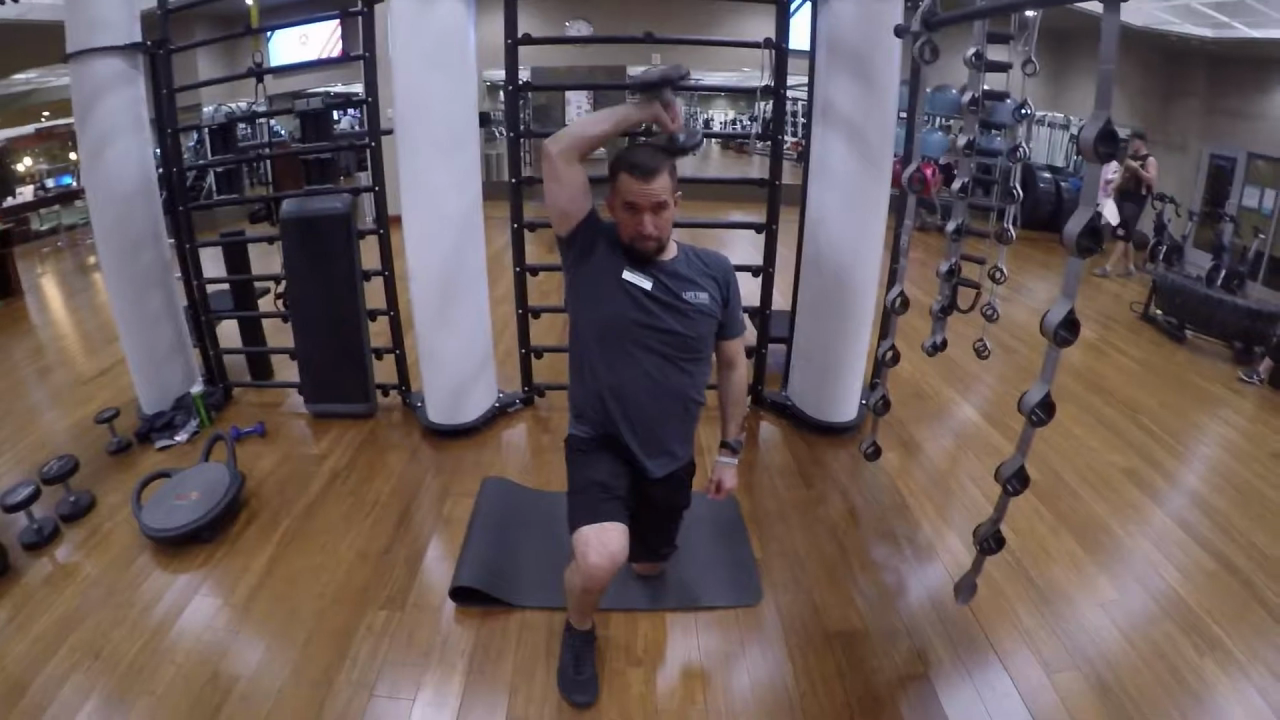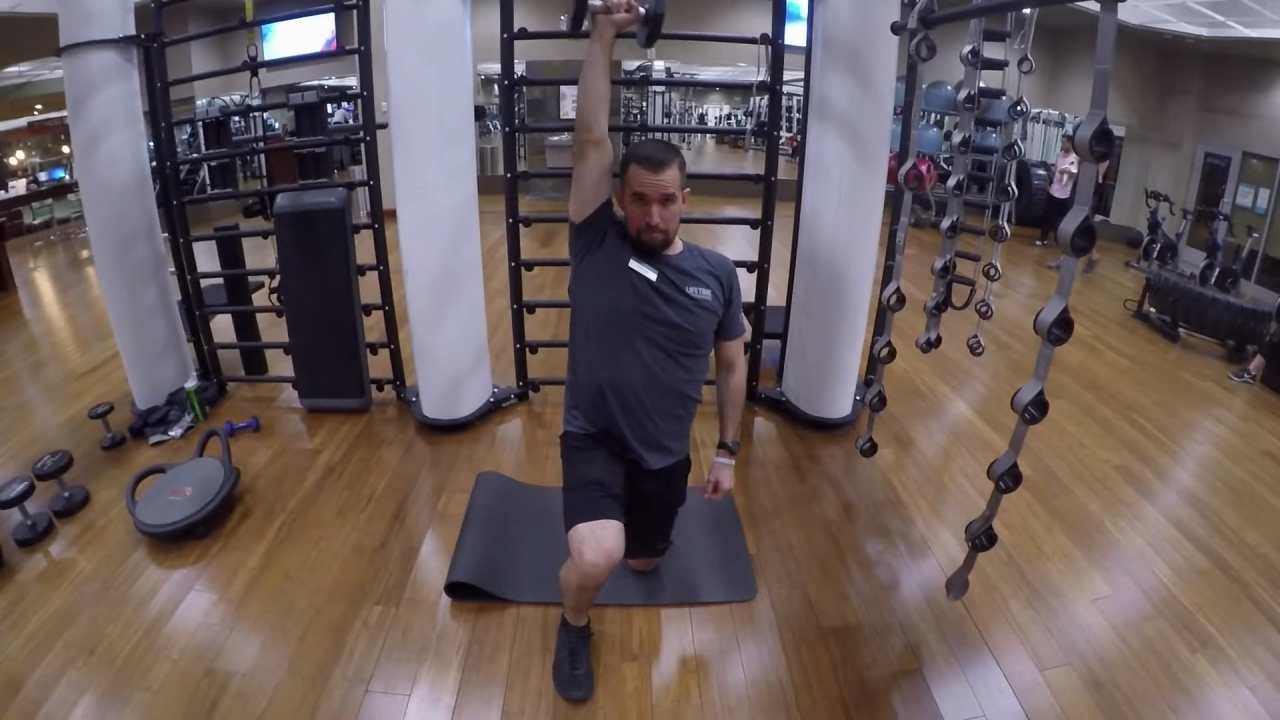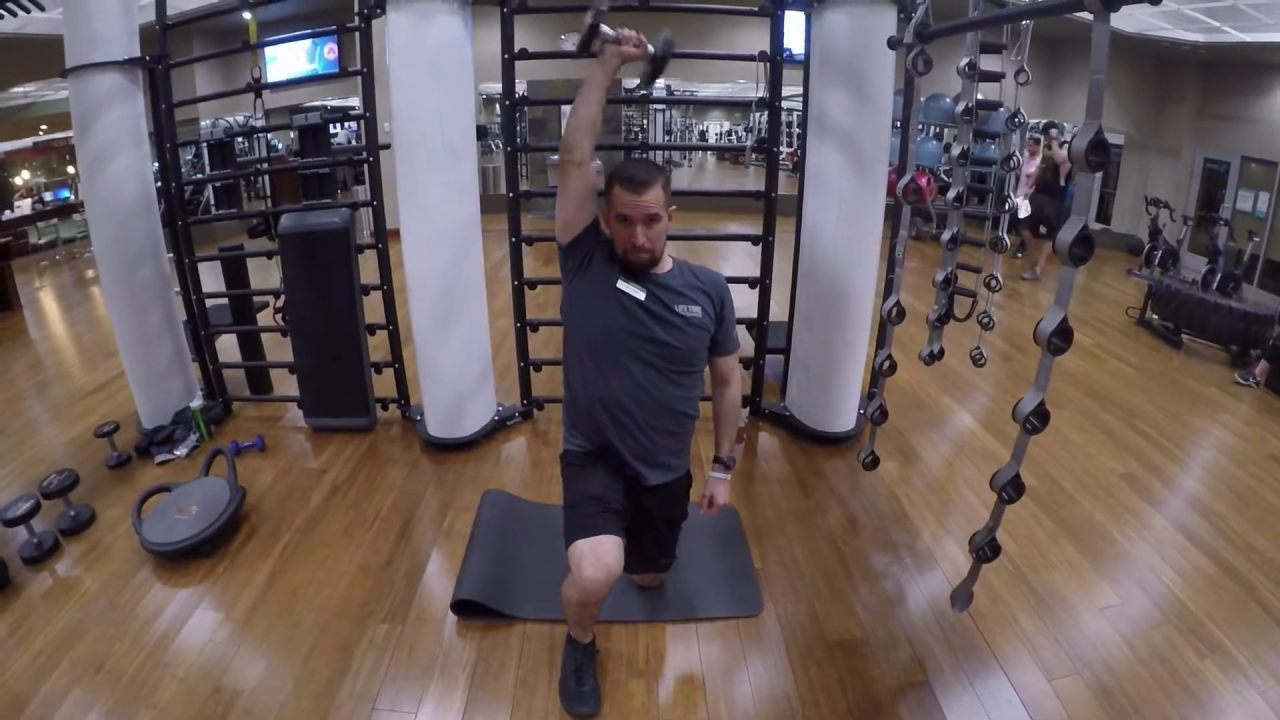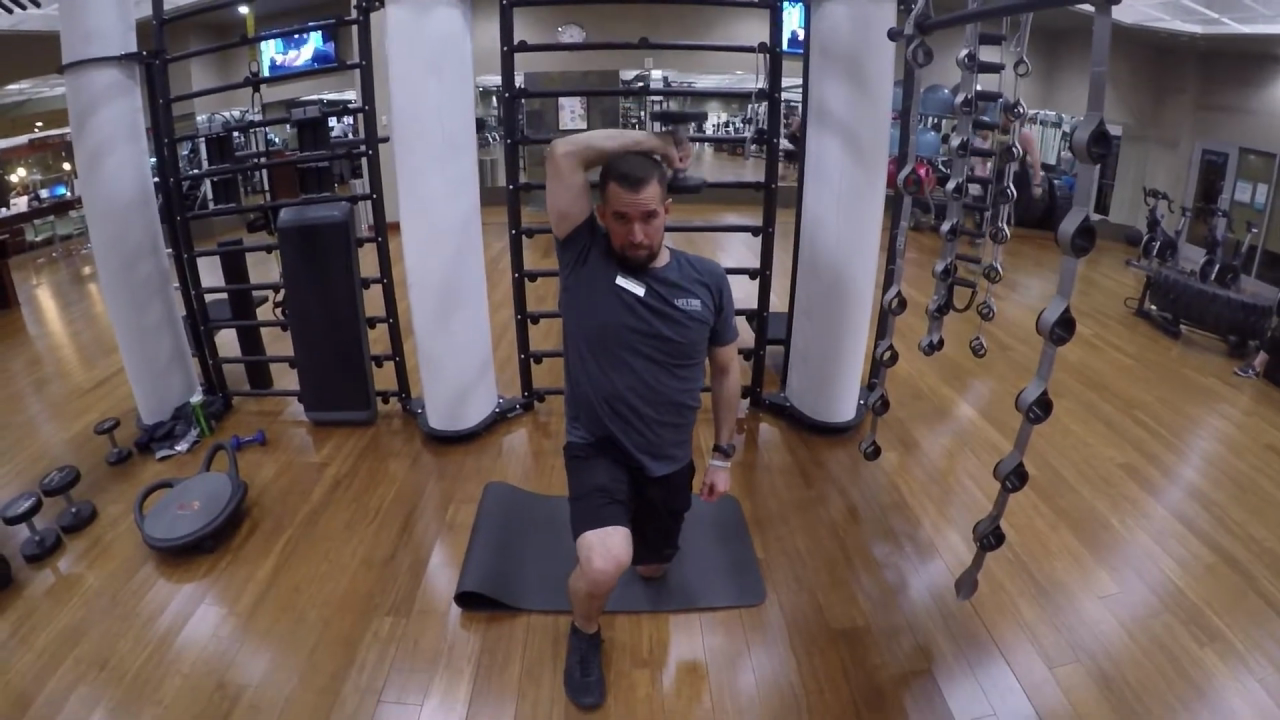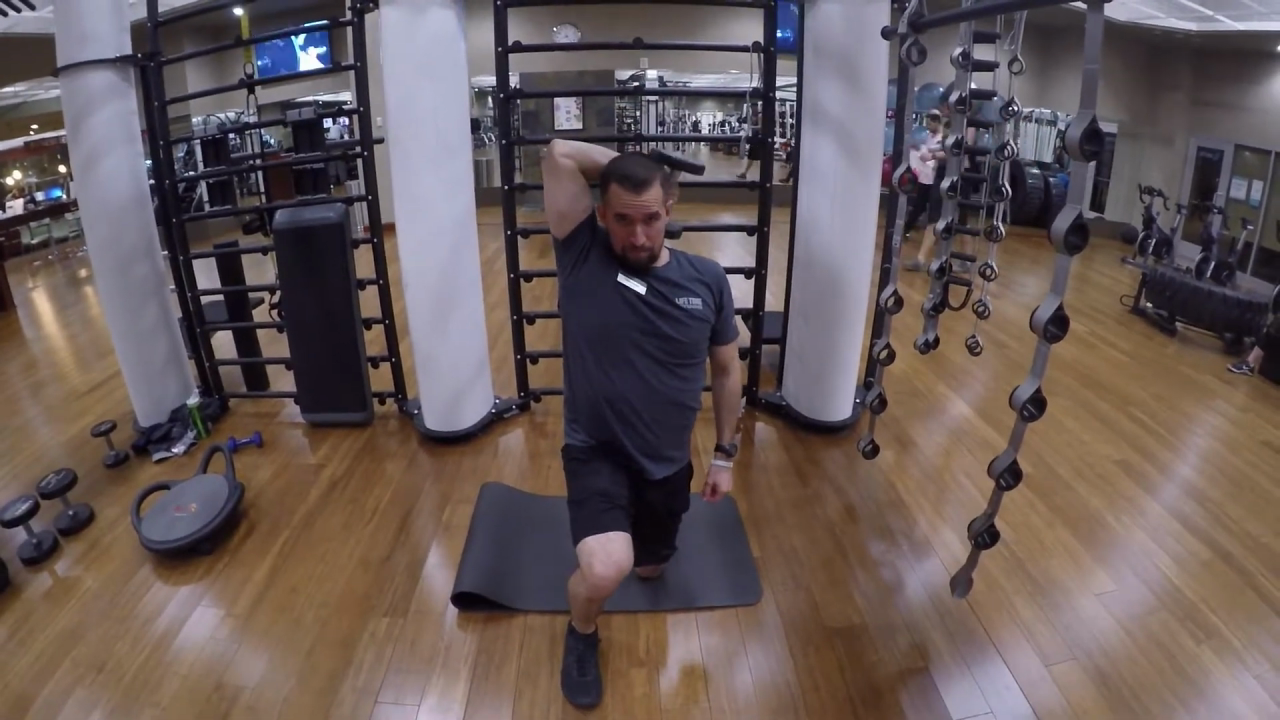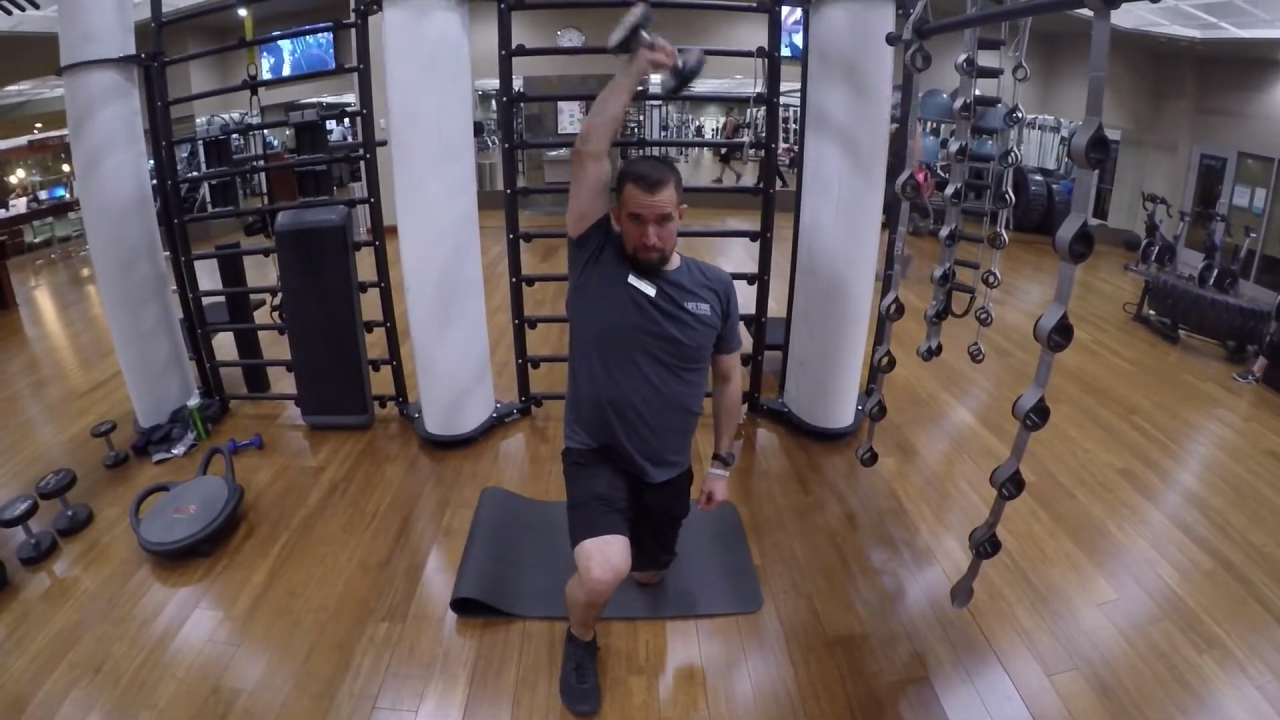
dt=0.7s
person 1, frame 1
left shoulder: (714, 272)
right shoulder: (590, 251)
left elbow: (733, 366)
right elbow: (556, 153)
left wrist: (730, 451)
right wrist: (640, 112)
left hip: (670, 456)
right hip: (598, 444)
left knee: (648, 566)
right knee: (600, 562)
left ankle: (643, 525)
right ankle: (578, 631)
person 1, frame 2
left shoulder: (716, 273)
right shoulder: (597, 245)
left elbow: (731, 367)
right elbow: (591, 140)
left wrist: (727, 452)
left hip: (666, 453)
right hip: (593, 440)
left knee: (645, 562)
right knee: (595, 559)
left ankle: (635, 524)
right ankle: (574, 627)
person 1, frame 3
left shoulder: (707, 290)
right shoulder: (586, 264)
left elbow: (727, 381)
right elbow: (573, 160)
left wrist: (722, 467)
right wrist: (608, 63)
left hip: (666, 468)
right hip: (594, 457)
left knee: (648, 577)
right knee: (595, 575)
left ankle: (636, 537)
right ankle: (579, 644)
person 1, frame 4
left shoulder: (707, 280)
right shoulder: (584, 255)
left elbow: (726, 371)
right elbow: (562, 154)
left wrist: (722, 454)
right wrist: (651, 141)
left hip: (670, 459)
right hip: (596, 450)
left knee: (652, 568)
right knee: (603, 566)
left ankle: (642, 533)
right ankle: (584, 634)
person 1, frame 5
left shoulder: (707, 279)
right shoulder: (583, 257)
left elbow: (726, 370)
right elbow: (559, 155)
left wrist: (724, 456)
right wrist: (631, 166)
left hip: (668, 461)
right hip: (595, 453)
left knee: (649, 568)
right knee: (604, 571)
left ankle: (638, 533)
right ankle: (581, 634)
person 1, frame 6
left shoulder: (713, 288)
right shoulder: (595, 259)
left elbow: (728, 380)
right elbow: (590, 151)
left wrist: (721, 465)
right wrist: (639, 65)
left hip: (668, 467)
right hip: (595, 455)
left knee: (648, 575)
right knee: (602, 574)
left ankle: (639, 535)
right ankle: (580, 641)
